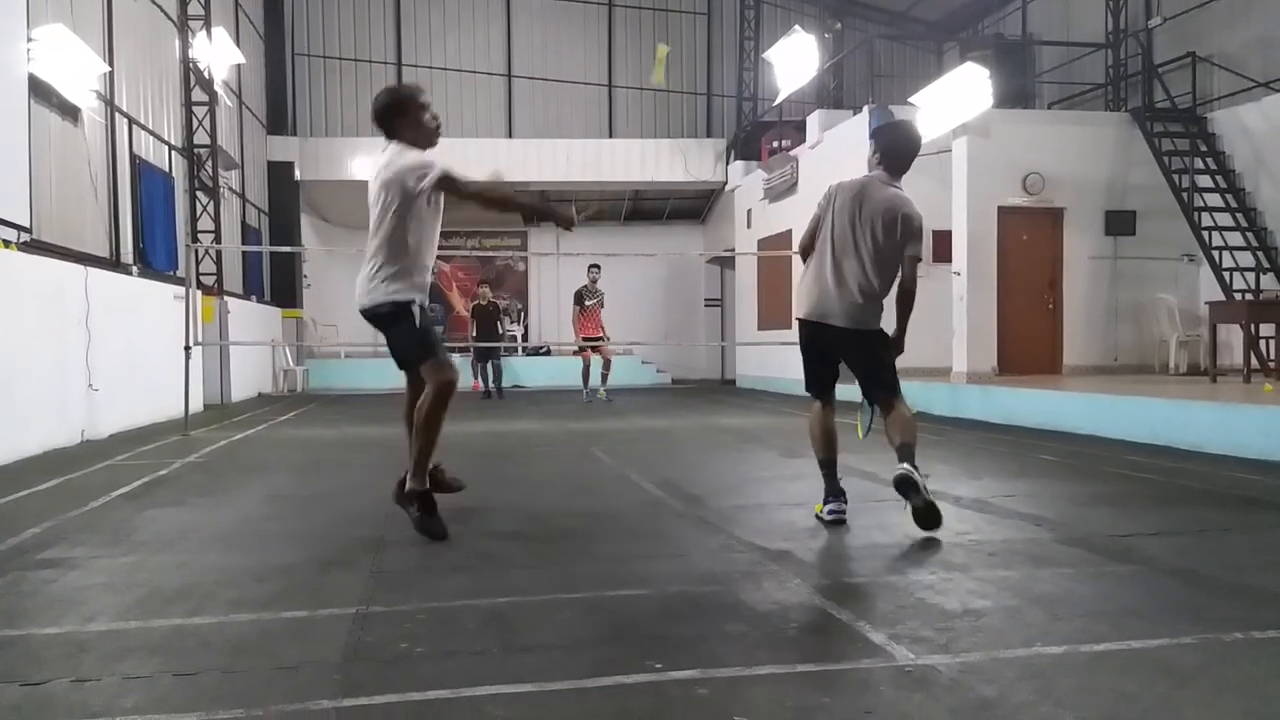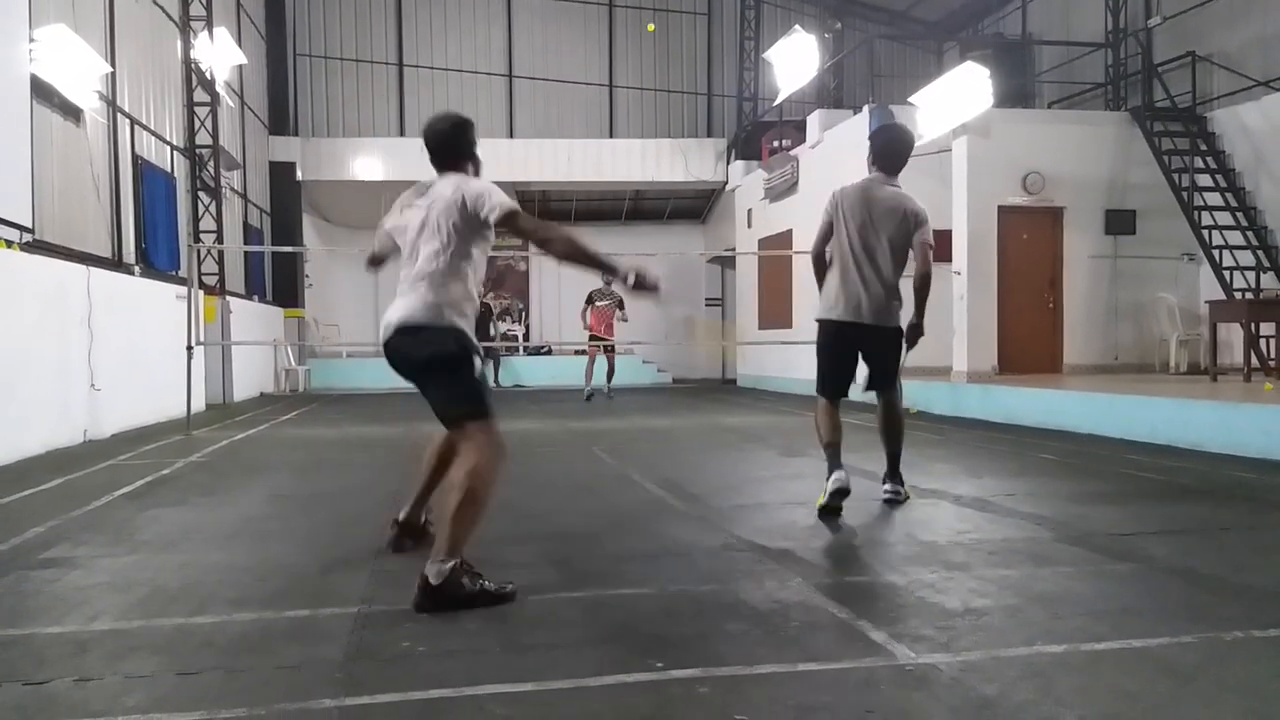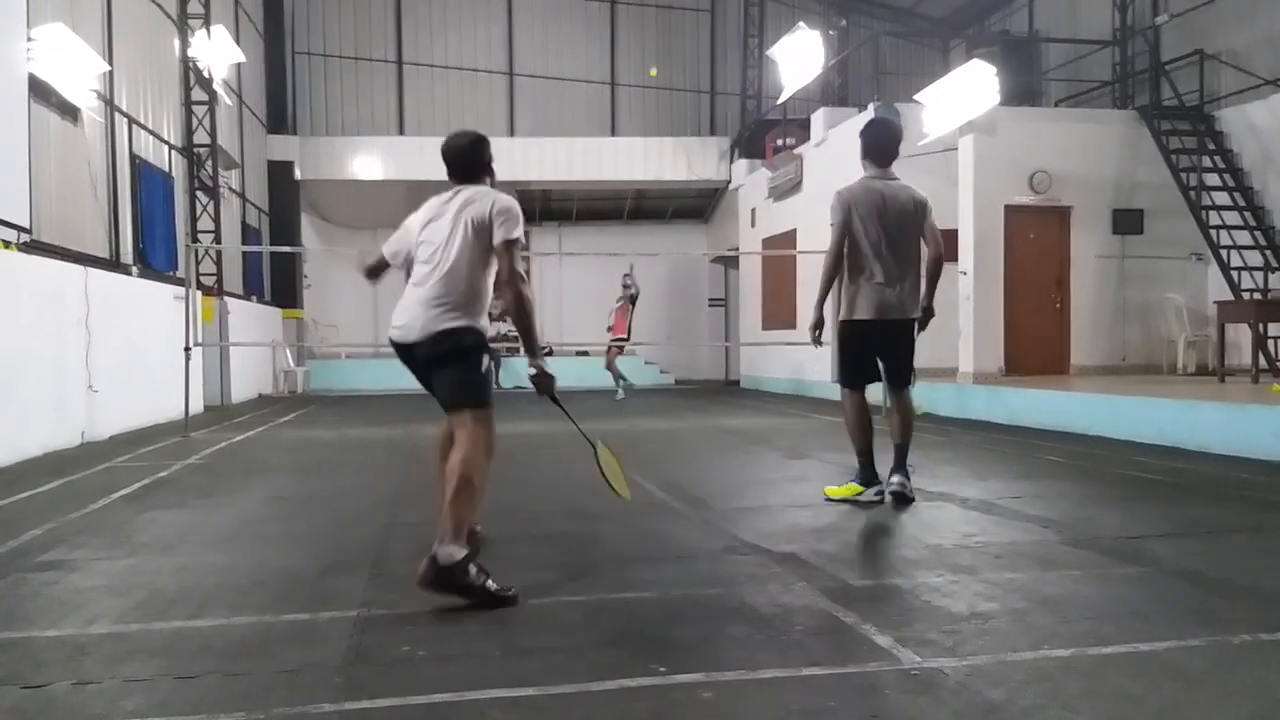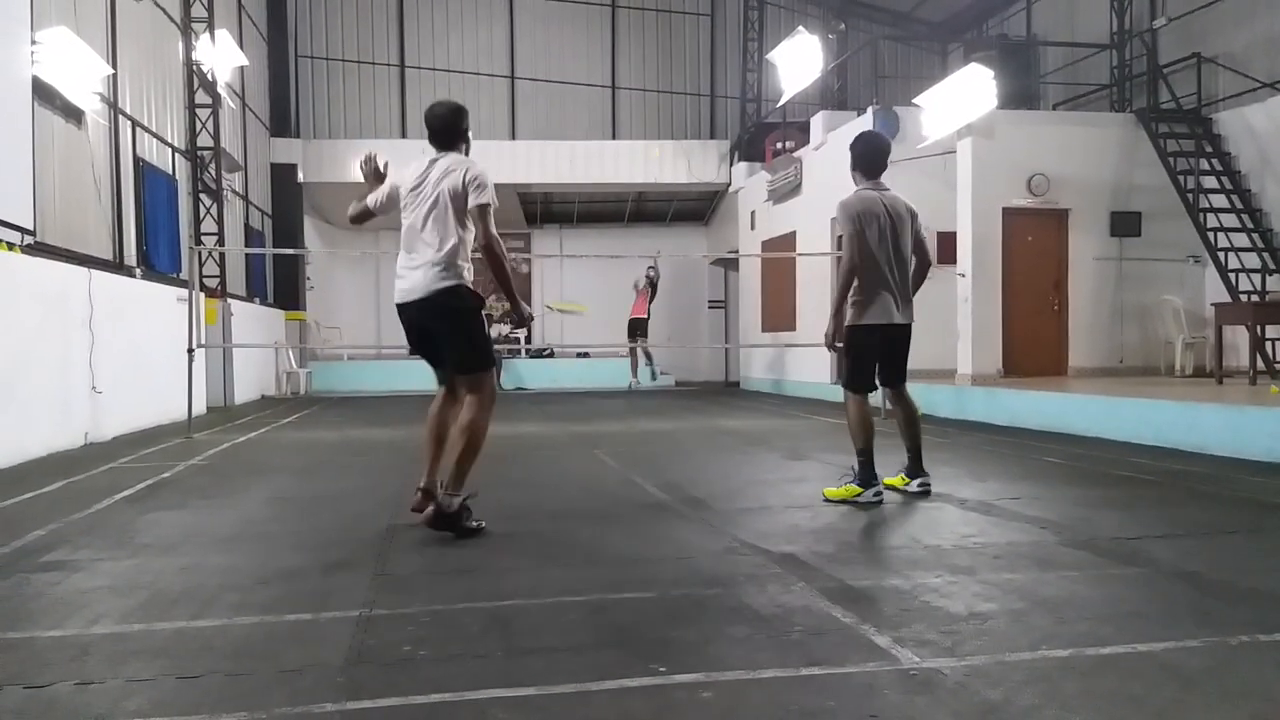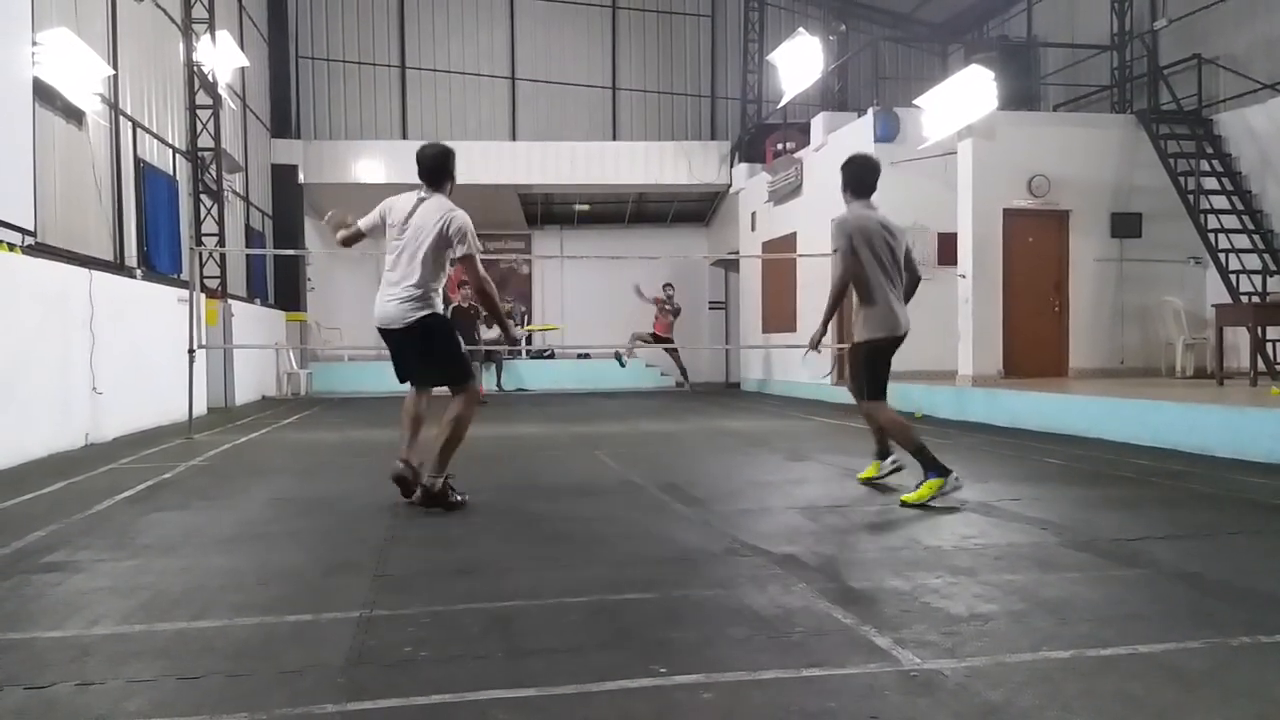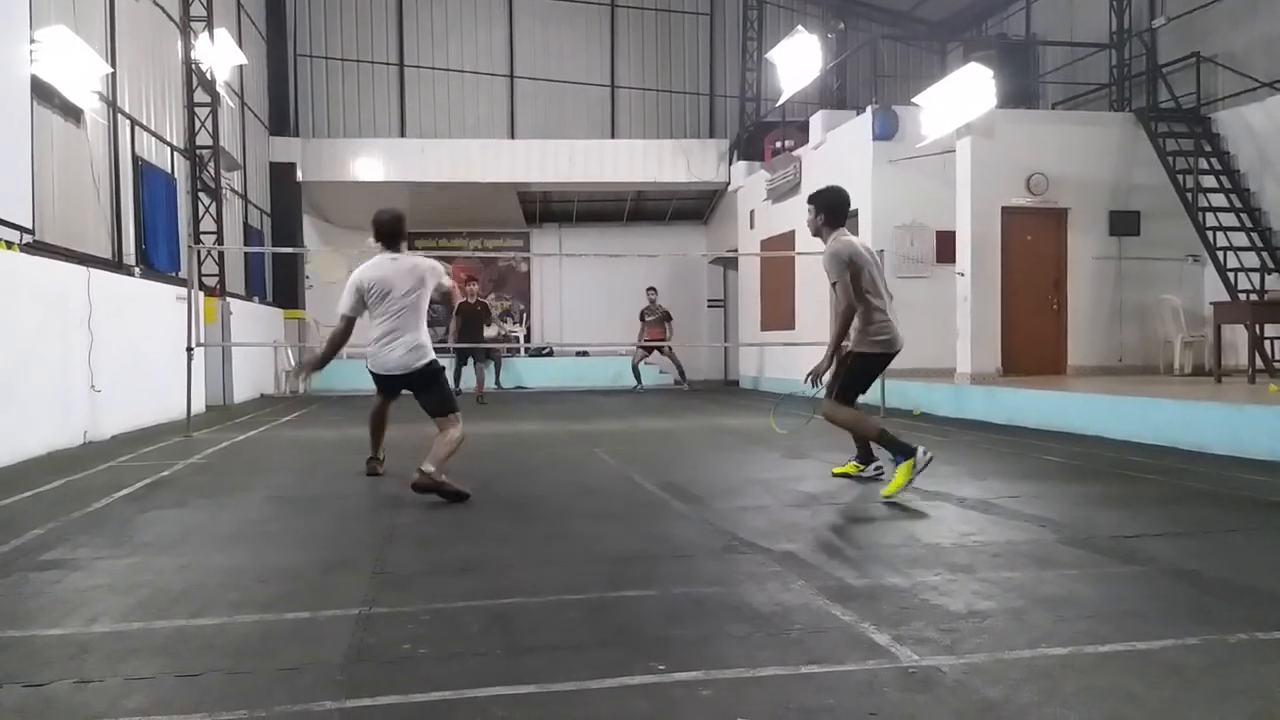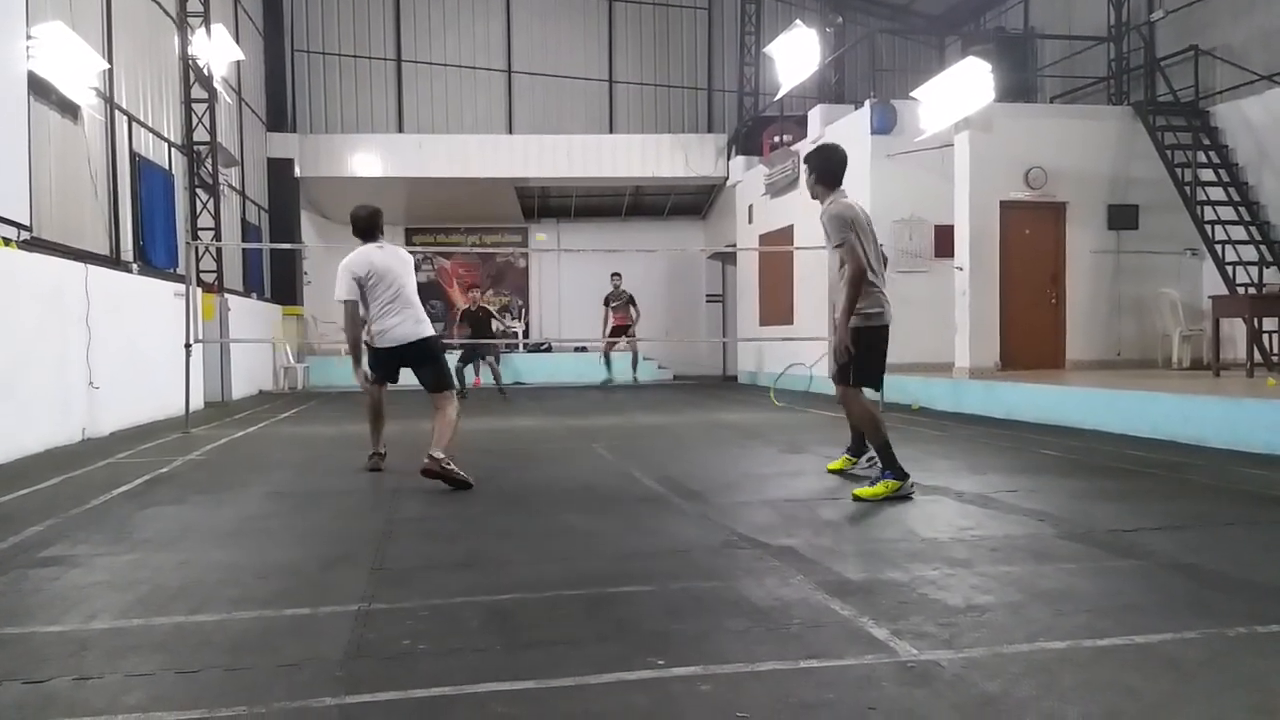
dt=0.3s
person 1, frame 1
left shoulder: (398, 159)
right shoulder: (409, 162)
right elbow: (477, 194)
right wrist: (545, 211)
left hip: (401, 292)
right hip: (391, 296)
left knee: (421, 381)
right knee: (442, 378)
left ankle: (422, 471)
right ankle: (416, 484)
person 1, frame 2
left shoulder: (410, 202)
right shoulder: (472, 191)
left elbow: (375, 257)
right elbow: (542, 236)
right wrist: (619, 273)
left hip: (400, 333)
right hip: (435, 332)
left knee: (463, 431)
right knee: (484, 447)
left ankle: (410, 522)
right ankle: (443, 575)
person 1, frame 3
left shoulder: (424, 213)
right shoulder: (500, 204)
left elbow: (373, 268)
right elbow: (512, 280)
left wrist: (389, 256)
right wrist: (535, 358)
left hip: (406, 330)
right hip: (451, 330)
left knee: (460, 417)
right knee: (477, 438)
left ankle: (455, 530)
right ankle: (449, 559)
person 1, frame 4
left shoulder: (407, 178)
right shoulder: (471, 173)
left elbow: (355, 215)
right elbow: (487, 241)
left wrist: (373, 185)
right wrist: (516, 303)
left hip: (407, 296)
right hip: (446, 291)
left knee: (451, 389)
right knee: (481, 394)
left ankle: (429, 488)
right ankle: (449, 502)
person 1, frame 5
left shoulder: (393, 206)
right shoulder: (455, 217)
left elbow: (346, 238)
right elbow: (476, 280)
left wrist: (339, 226)
right wrist: (505, 325)
left hip: (386, 316)
right hip: (420, 316)
left knee: (419, 389)
right knee: (467, 392)
left ankle: (407, 465)
right ankle: (434, 482)
person 1, frame 6
left shoulder: (362, 275)
right shoulder: (427, 267)
left elbow: (342, 331)
right elbow: (448, 292)
left wrist: (318, 362)
left hip: (379, 361)
right hip: (419, 361)
left knee: (384, 398)
right knee: (453, 428)
left ankle: (375, 459)
right ankle: (429, 471)
person 1, frame 7
left shoulder: (350, 264)
right shoulder: (403, 256)
left elbow: (352, 317)
left wrist: (357, 366)
left hip: (384, 340)
right hip: (422, 335)
left knee: (376, 382)
right knee: (447, 403)
left ankle: (376, 453)
right ankle: (437, 458)
person 2, frame 1
left shoulder: (838, 191)
right shoulder: (908, 211)
left elbow: (805, 248)
right elbow: (907, 284)
right wrist: (899, 333)
left hip: (814, 312)
right hip: (862, 319)
left knee: (823, 402)
right knee: (890, 402)
left ankle: (833, 496)
right ankle: (907, 466)
person 2, frame 2
left shoulder: (842, 196)
right shoulder: (912, 208)
left elbow: (818, 253)
right elbow: (923, 269)
right wrist: (918, 318)
left hip: (838, 313)
right hip: (884, 316)
left knee: (828, 400)
right knee: (888, 395)
left ankle: (836, 471)
right ankle: (893, 479)
person 2, frame 3
left shoulder: (847, 196)
right shoulder: (915, 198)
left elbow: (835, 255)
right elbow: (936, 254)
left wrist: (819, 308)
right wrist: (928, 300)
left hip: (859, 309)
right hip: (904, 310)
left knee: (853, 391)
right knee: (899, 391)
left ankle: (868, 479)
right ankle: (900, 470)
person 2, frame 4
left shoulder: (851, 205)
right shoulder: (904, 207)
left elbow: (849, 263)
right elbow: (924, 260)
left wrist: (834, 317)
left hip: (865, 314)
right hip: (900, 315)
left knee: (855, 393)
right knee: (897, 389)
left ankle: (866, 480)
right ankle: (916, 472)
person 2, frame 5
left shoulder: (845, 222)
right shoulder: (889, 224)
left elbow: (842, 280)
right elbow: (914, 275)
left wrist: (822, 326)
left hip: (874, 326)
right hip: (894, 323)
left knee: (872, 406)
right knee: (858, 383)
left ankle: (937, 472)
right ankle: (884, 455)
person 2, frame 6
left shoulder: (835, 252)
right shoulder: (859, 245)
left elbow: (847, 306)
left wrist: (829, 357)
left hip: (872, 341)
right hip: (883, 337)
left knee: (833, 407)
right knee: (841, 394)
left ankle: (907, 453)
right ankle: (866, 459)
person 2, frame 7
left shoulder: (833, 212)
right shoulder: (852, 208)
left elbow: (856, 267)
right elbow: (878, 260)
left wrist: (843, 322)
left hip: (864, 318)
right hip: (869, 314)
left knee: (850, 392)
right knee: (844, 383)
left ankle: (895, 474)
right ankle: (859, 450)
